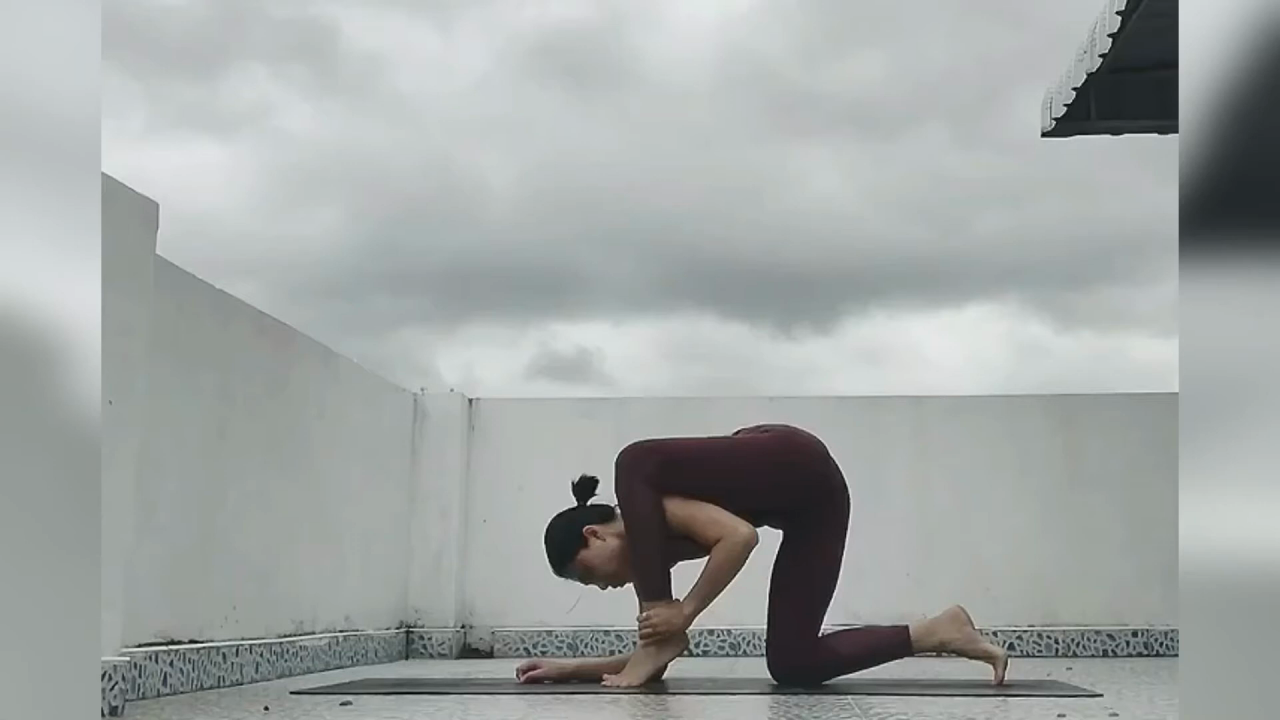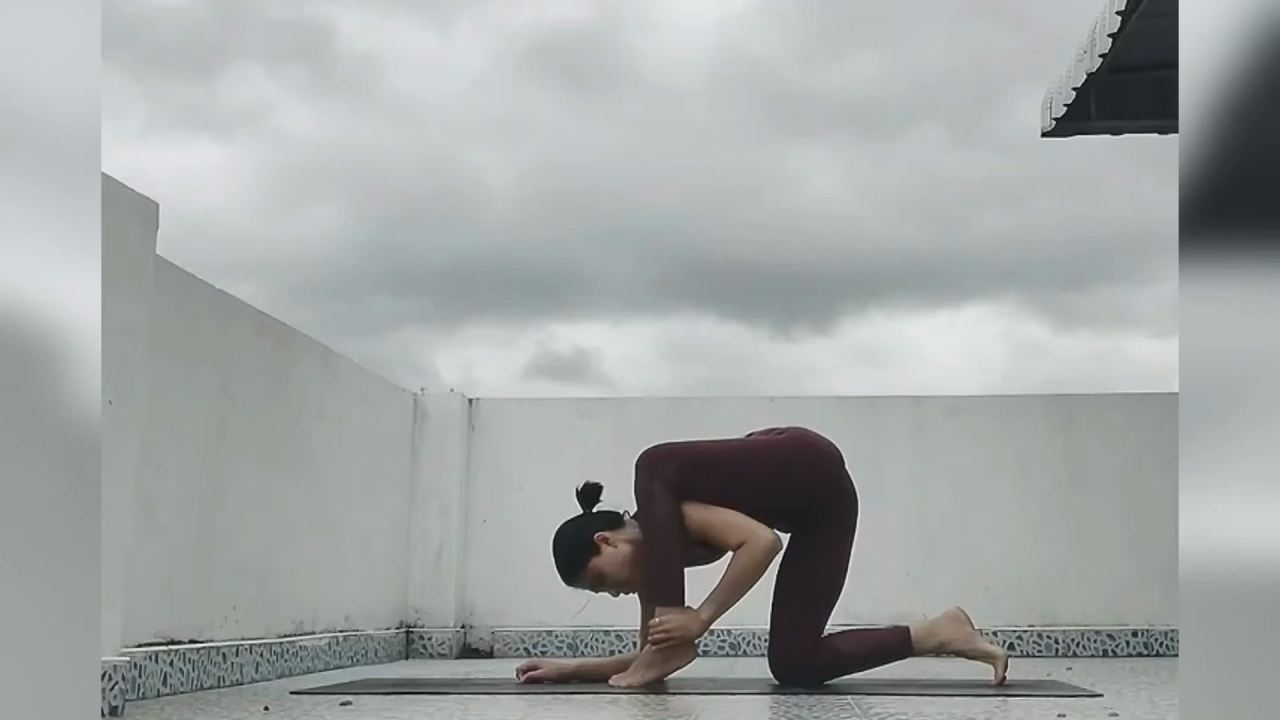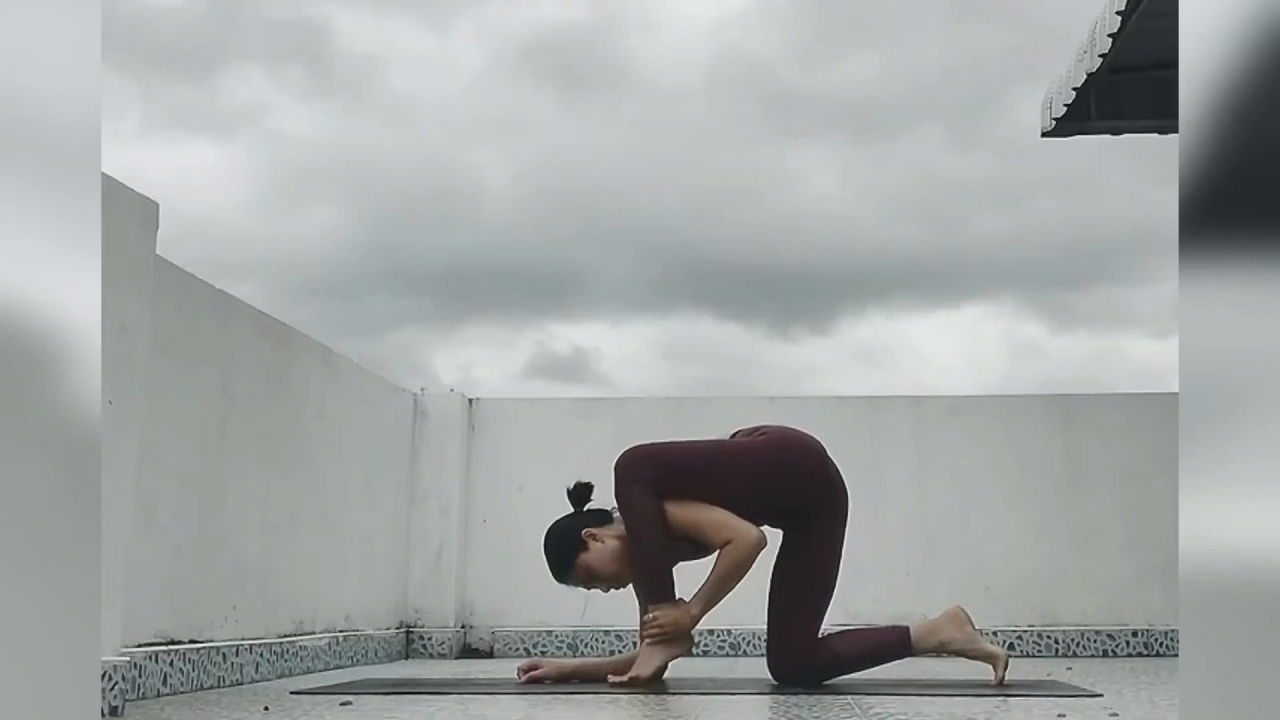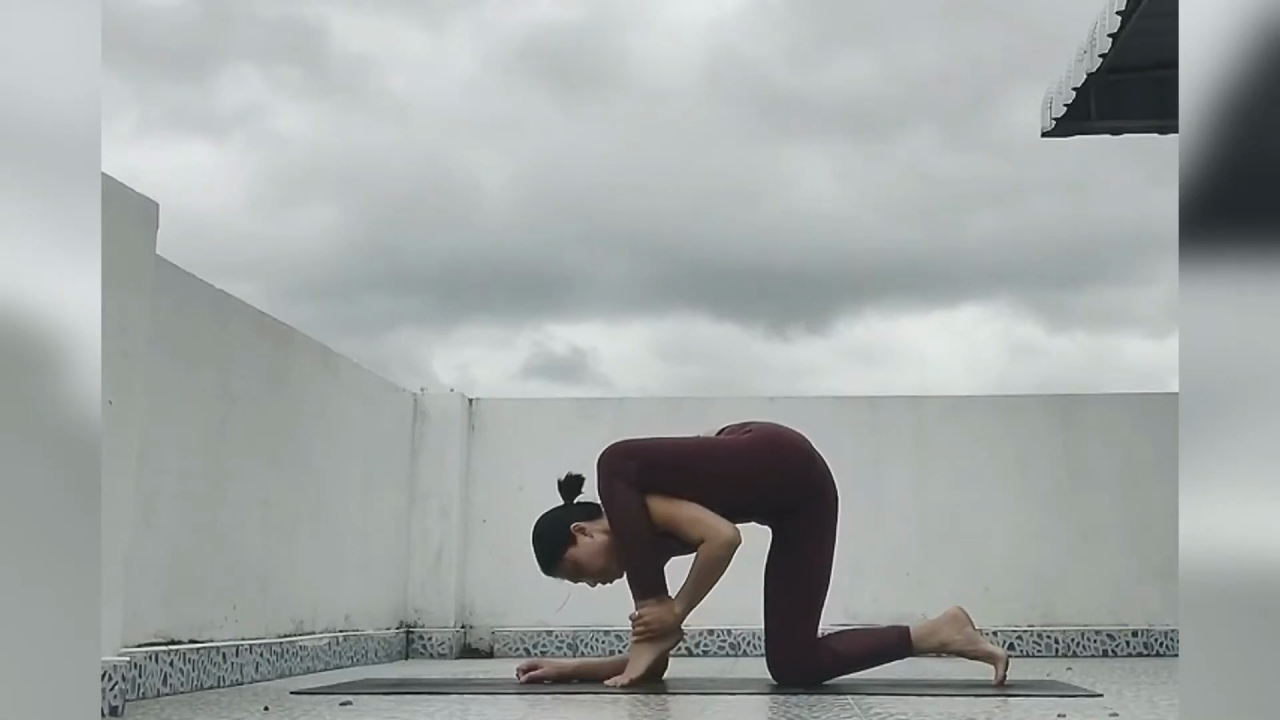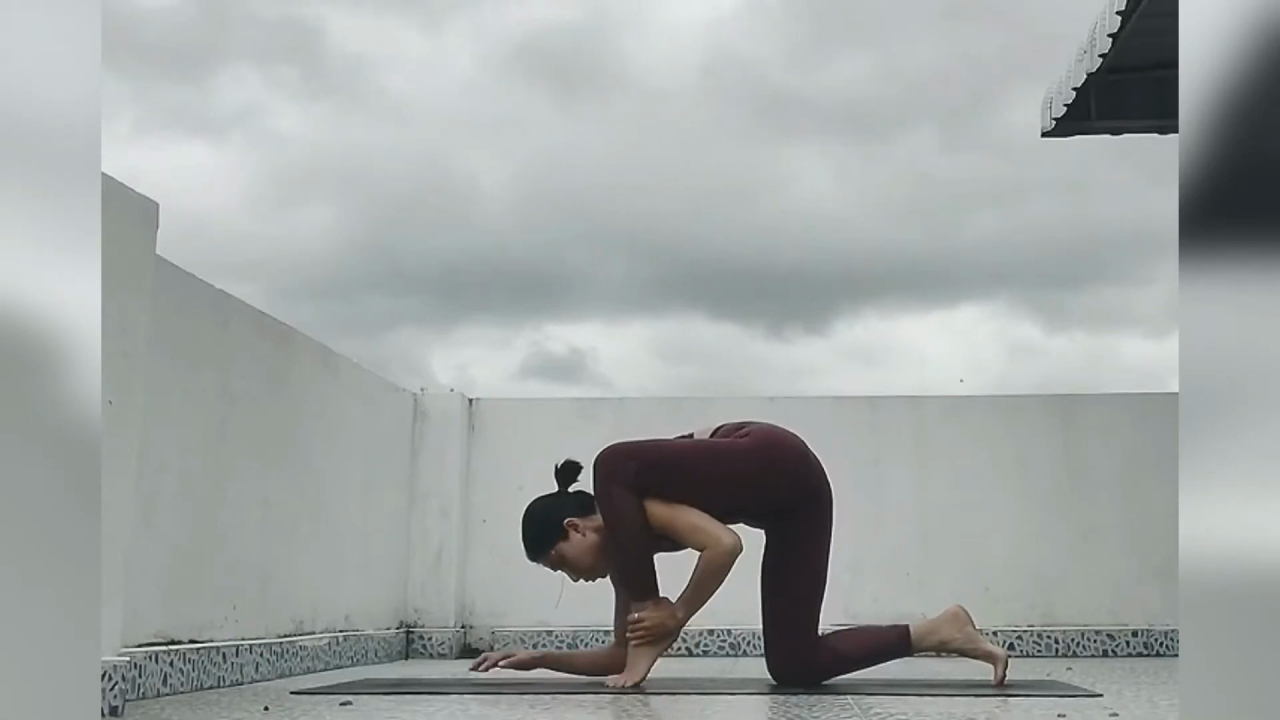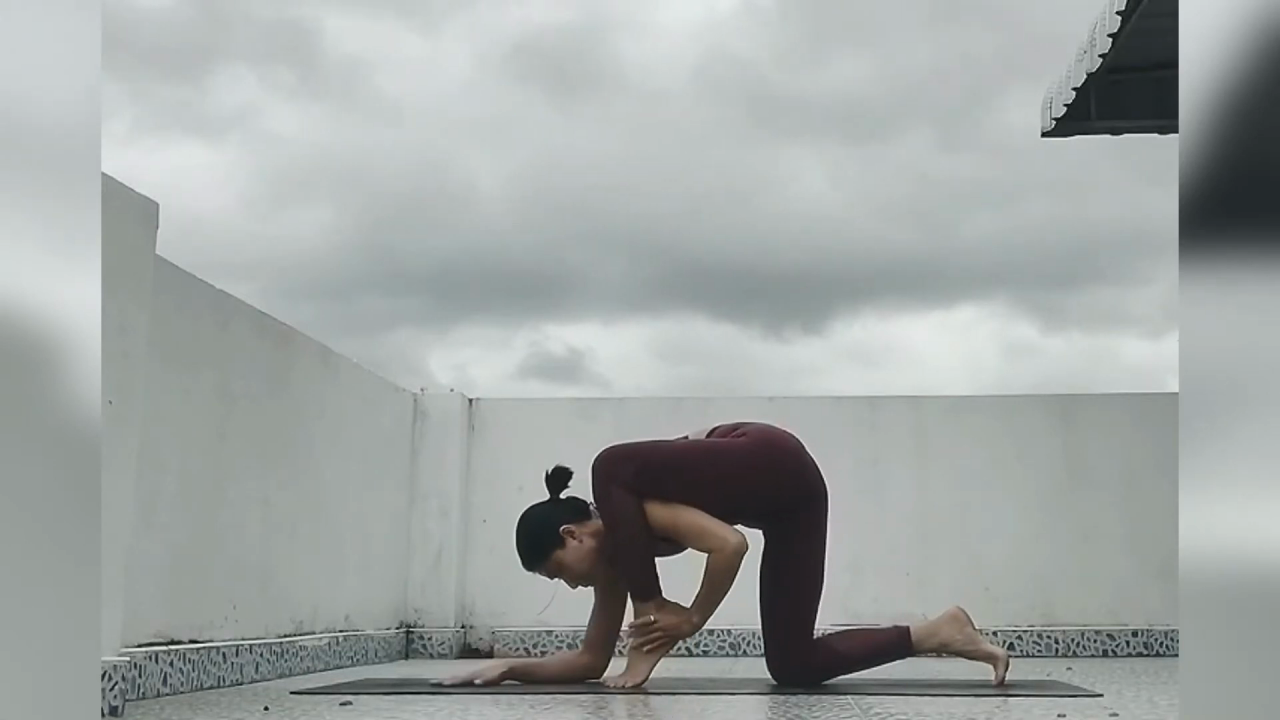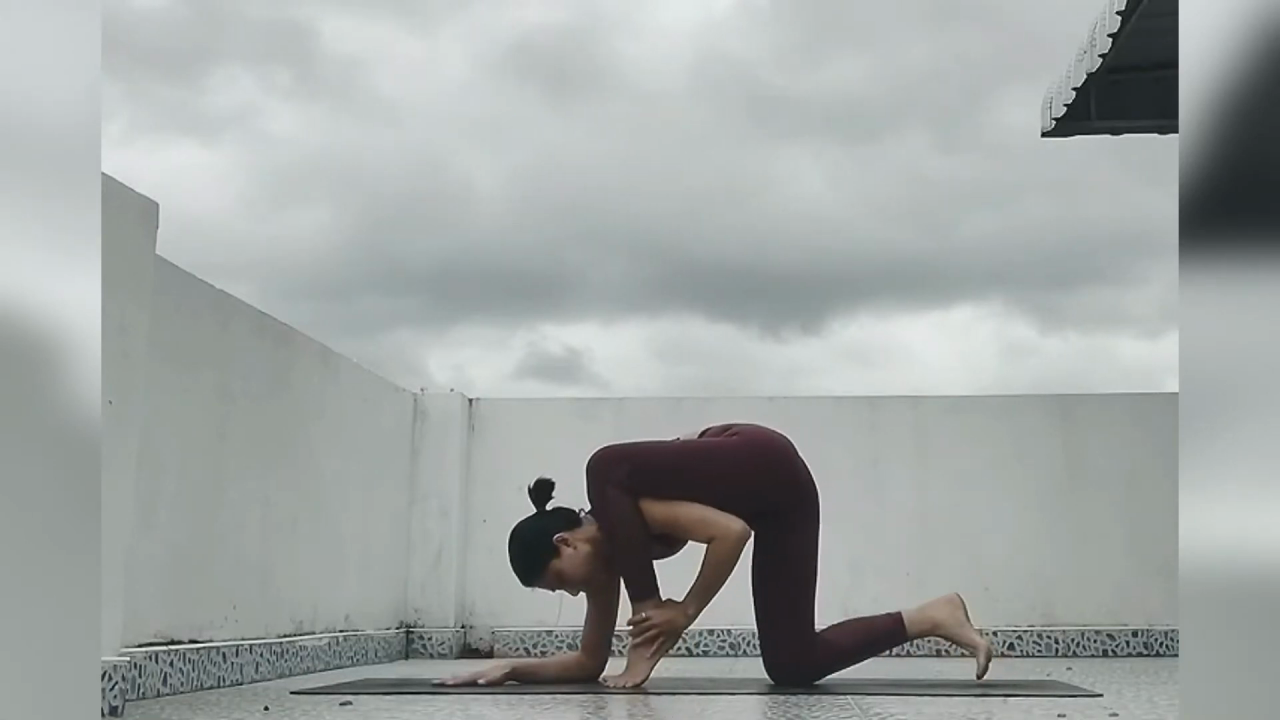
dt=0.5s
person 1, frame 1
left shoulder: (644, 491)
right shoulder: (650, 548)
left elbow: (740, 537)
right elbow: (650, 666)
left wrist: (683, 613)
right wrist: (567, 668)
left hip: (804, 468)
right hip: (815, 502)
left knee: (636, 463)
right knee: (793, 665)
left ankle: (662, 636)
right ankle: (941, 632)
person 1, frame 2
left shoulder: (659, 521)
right shoulder: (652, 553)
left elbow: (763, 541)
right elbow: (649, 662)
left wrist: (700, 619)
right wrist: (569, 668)
left hip: (813, 470)
right hip: (820, 508)
left knee: (654, 466)
right knee: (794, 665)
right ankle: (942, 633)
person 1, frame 3
left shoulder: (642, 495)
right shoulder: (648, 551)
left elbow: (747, 539)
right elbow: (651, 666)
left wrist: (689, 614)
right wrist: (568, 667)
left hip: (800, 468)
right hip: (812, 500)
left knee: (635, 467)
right knee: (793, 664)
left ankle: (668, 633)
right ankle: (942, 633)
person 1, frame 4
left shoulder: (628, 497)
right shoulder: (642, 544)
left elbow: (724, 537)
right elbow: (653, 665)
left wrist: (675, 613)
right wrist: (568, 668)
left hip: (788, 464)
right hip: (804, 495)
left knee: (615, 463)
right knee: (794, 665)
right ankle: (941, 633)
person 1, frame 5
left shoulder: (625, 494)
right shoulder: (623, 541)
left elbow: (724, 545)
right elbow: (622, 656)
left wrist: (675, 617)
right wrist: (538, 658)
left hip: (782, 464)
right hip: (797, 497)
left knee: (612, 464)
right knee: (793, 665)
right ankle: (940, 632)
person 1, frame 6
left shoulder: (619, 496)
right shoulder: (613, 553)
left elbow: (730, 544)
right elbow: (590, 660)
left wrist: (692, 619)
right wrist: (509, 668)
left hip: (780, 466)
right hip: (788, 499)
left knee: (610, 467)
right knee: (795, 665)
right ankle: (941, 633)
person 1, frame 7
left shoulder: (615, 493)
right shoulder: (603, 553)
left elbow: (732, 533)
right elbow: (588, 663)
left wrist: (686, 612)
right wrist: (512, 668)
left hip: (771, 468)
right hip: (773, 499)
right knee: (793, 665)
right ankle: (931, 617)
